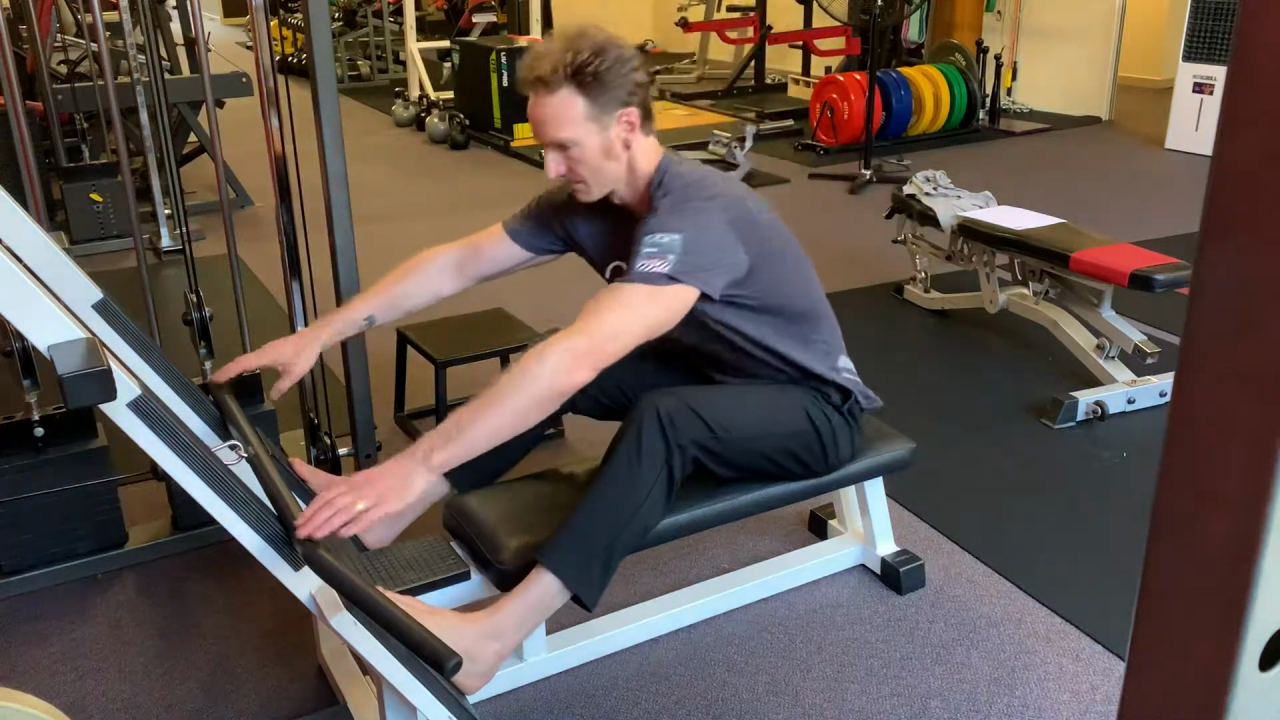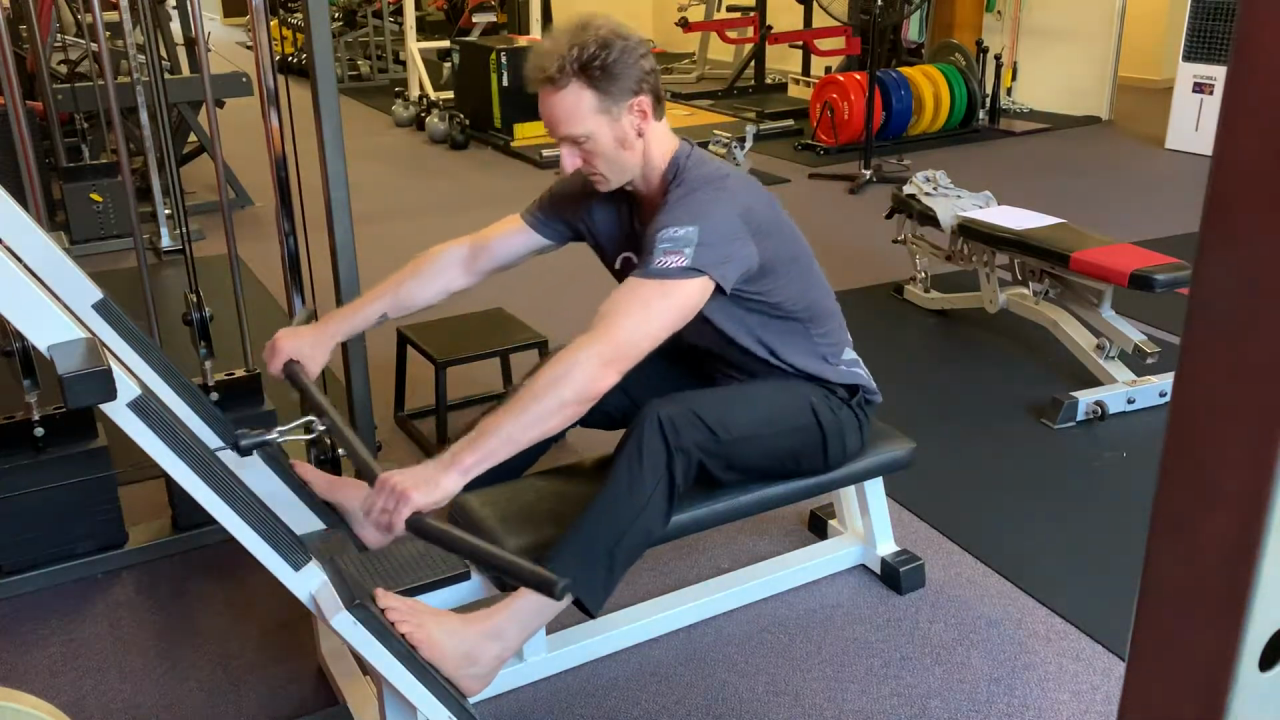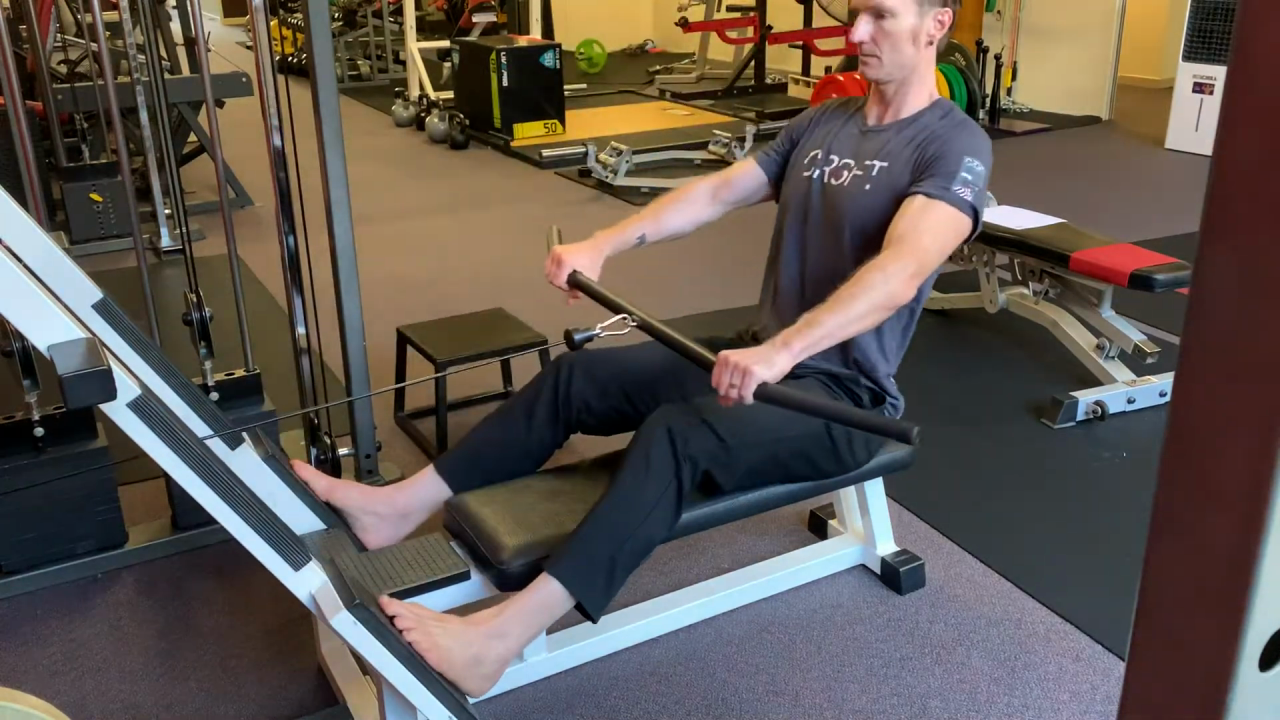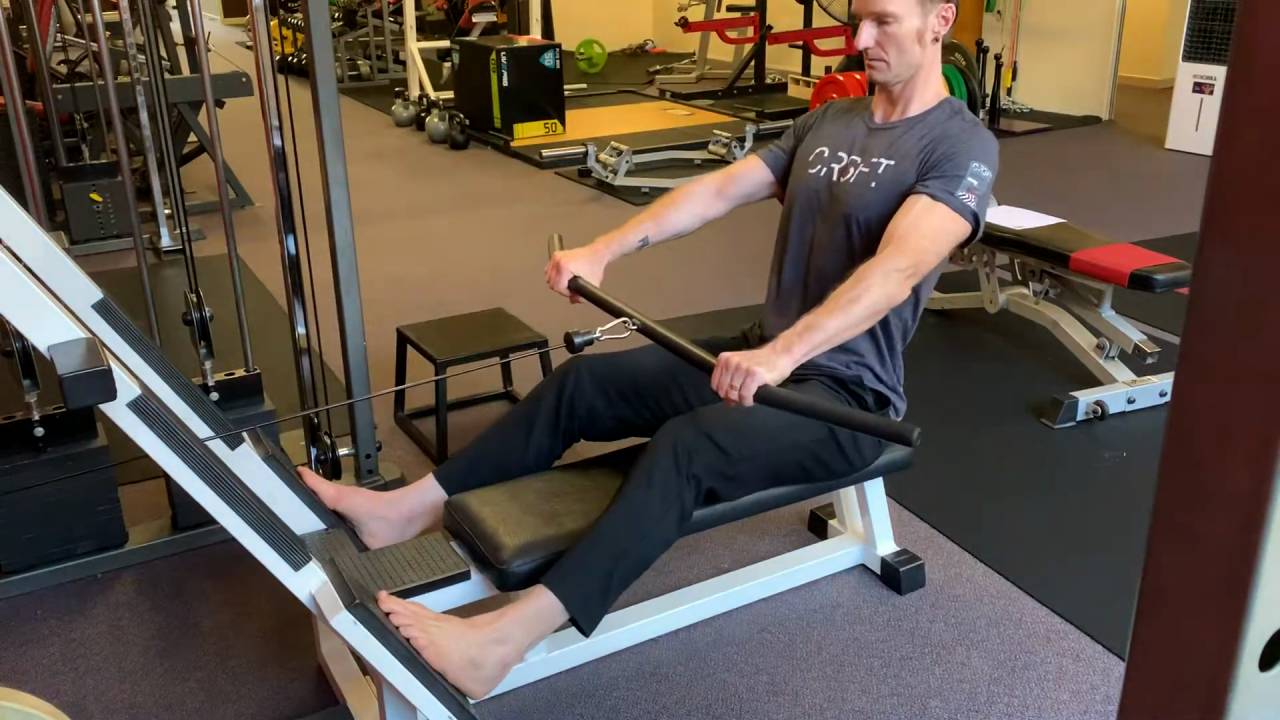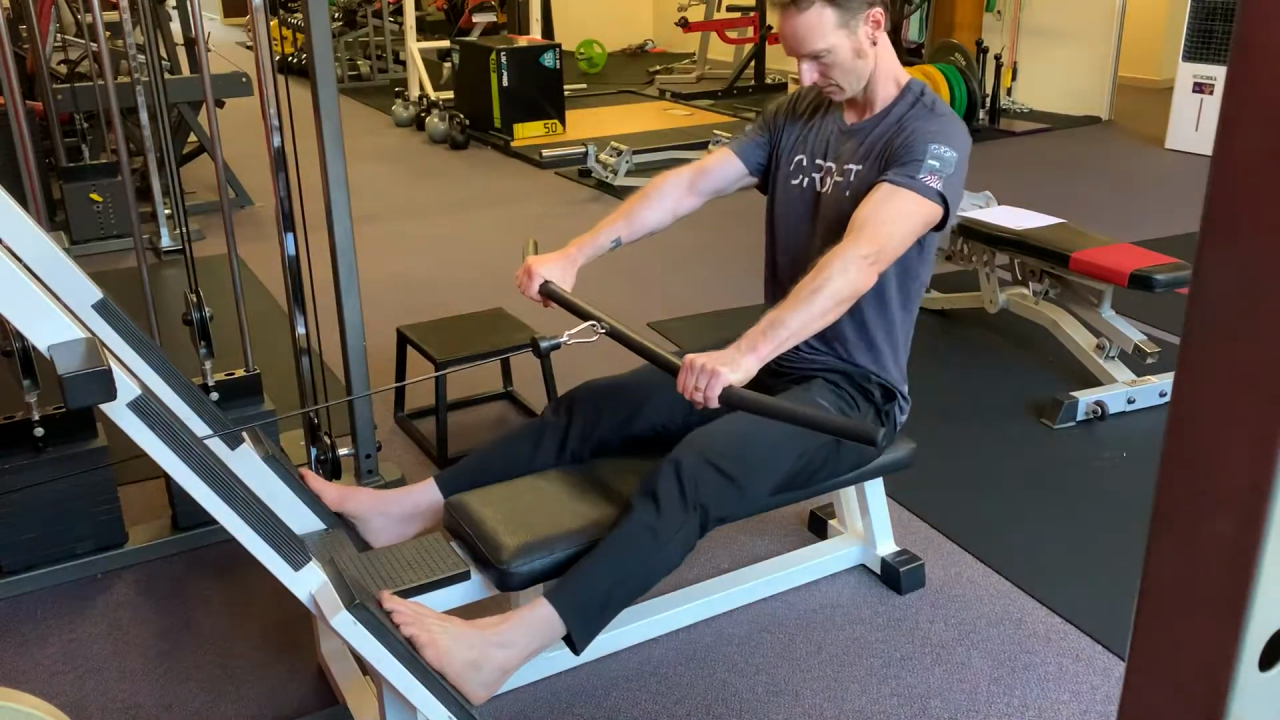
dt=1s
person 1, frame 1
left shoulder: (697, 213)
right shoulder: (585, 198)
left elbow: (579, 359)
right elbow: (457, 264)
left wrist: (418, 466)
right wrist: (315, 337)
left hip: (812, 405)
right hip: (712, 368)
left knee: (665, 419)
right knee: (548, 367)
left ankle: (495, 635)
right ankle: (386, 515)
person 1, frame 2
left shoulder: (706, 207)
right shoulder: (598, 186)
left elbow: (600, 363)
right elbow: (468, 258)
left wrist: (450, 471)
right wrist: (331, 330)
left hip: (818, 400)
right hip: (720, 367)
left knee: (669, 426)
right knee: (556, 385)
left ankle: (498, 635)
right ankle: (388, 507)
person 1, frame 3
left shoulder: (954, 146)
right shoulder: (823, 122)
left elbow: (898, 273)
right elbow: (715, 193)
left wrist: (780, 353)
right wrist: (600, 246)
left hip: (844, 394)
right hip: (764, 357)
left knee: (677, 434)
right knee: (577, 376)
left ankle: (502, 636)
right ankle: (400, 508)
person 1, frame 4
left shoulder: (959, 147)
right shoulder: (829, 121)
left elbow: (894, 272)
right elbow: (719, 190)
left wrist: (781, 356)
right wrist: (602, 251)
left hip: (848, 394)
right hip: (766, 355)
left knee: (686, 448)
right knee: (581, 383)
left ankle: (504, 640)
right ankle: (408, 509)
person 1, frame 5
left shoulder: (931, 135)
right shoulder: (797, 114)
left elbow: (860, 261)
right elbow: (691, 184)
left wrist: (745, 354)
right wrist: (573, 256)
left hip: (853, 389)
right hip: (774, 359)
left knee: (693, 472)
right knee: (591, 409)
left ankle: (508, 644)
right ankle: (408, 509)
